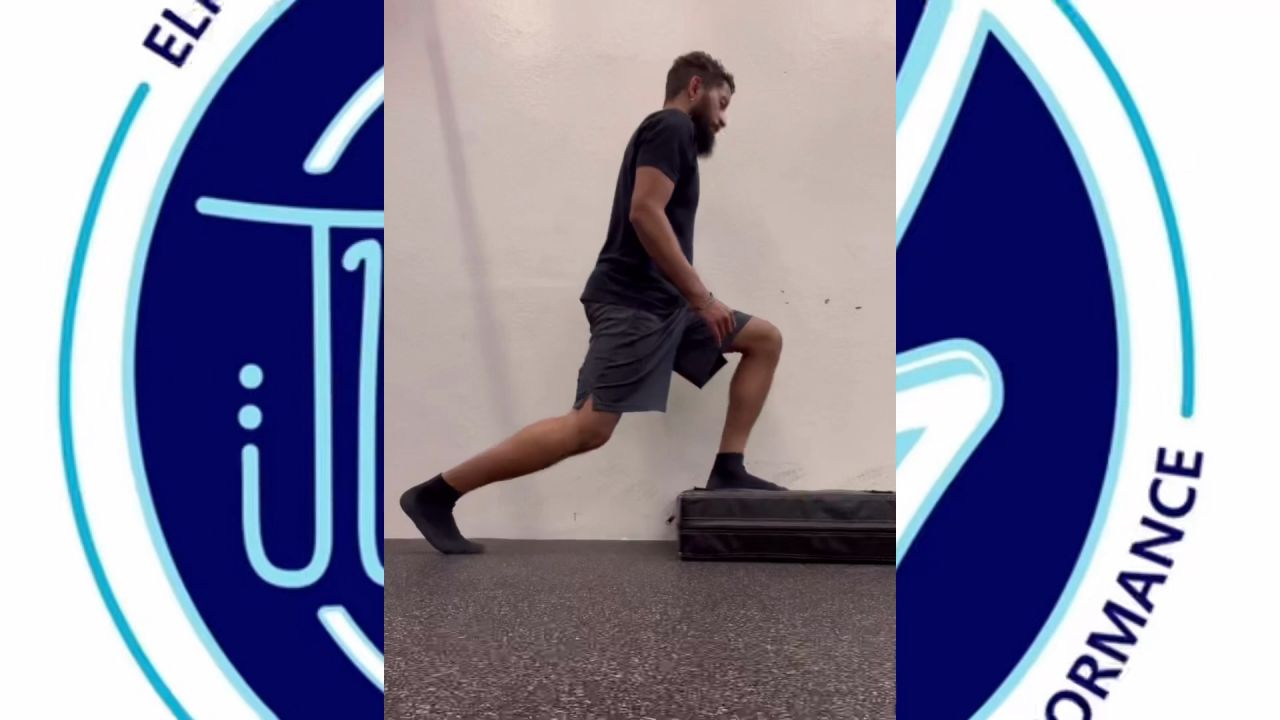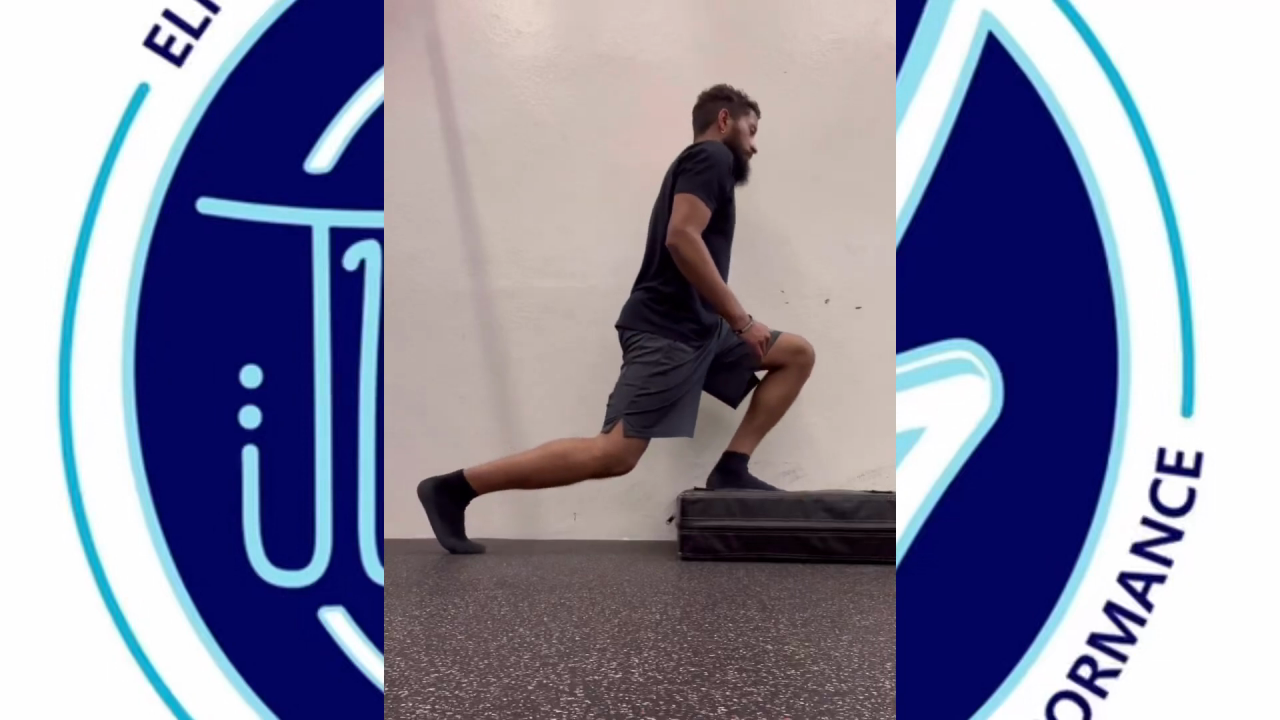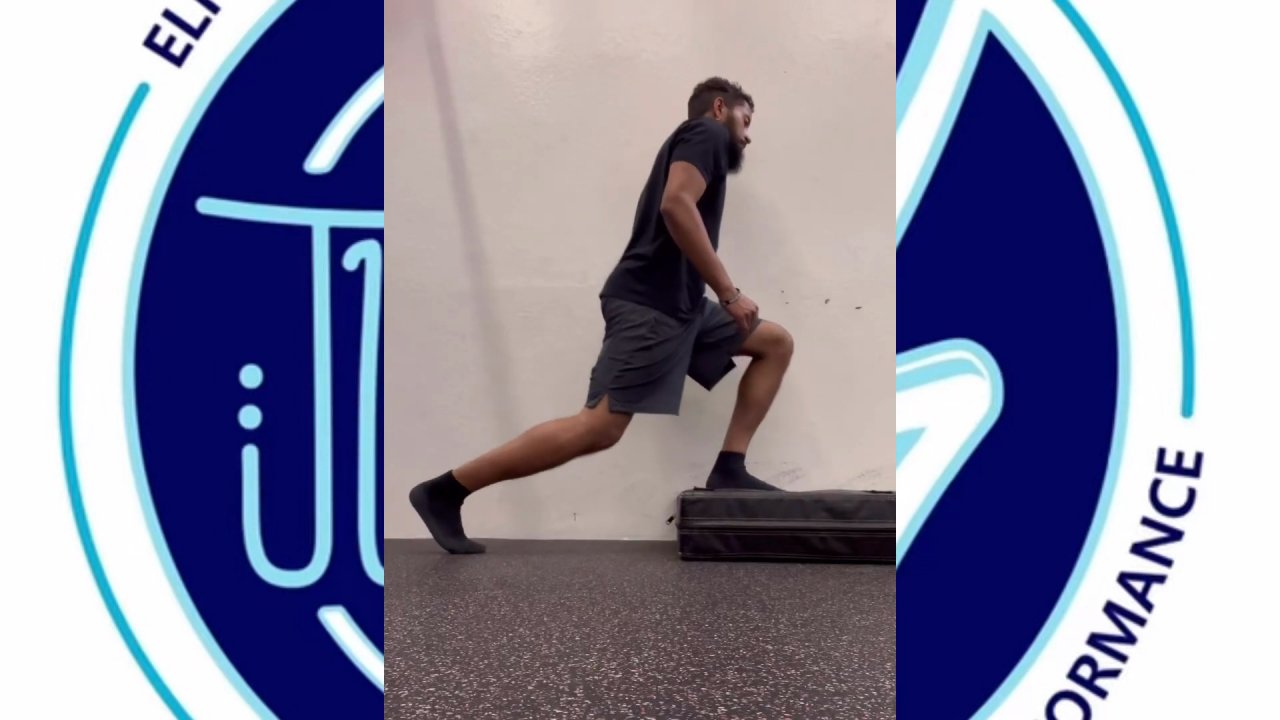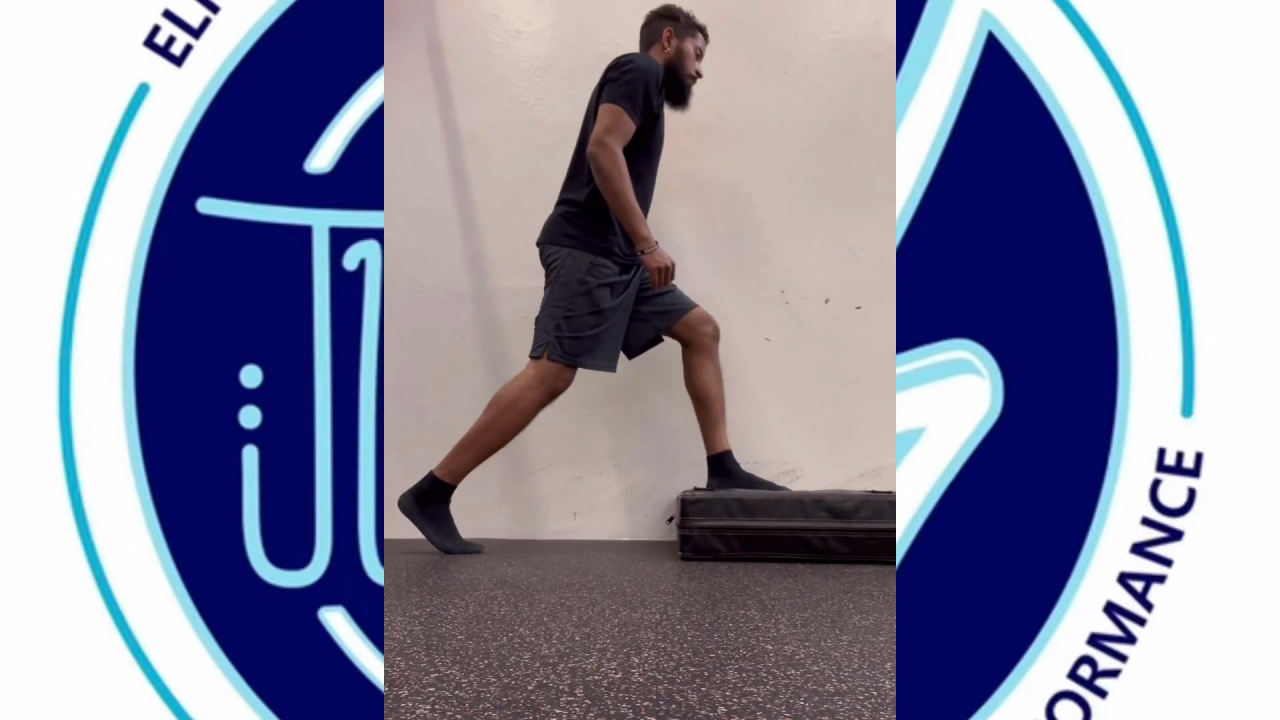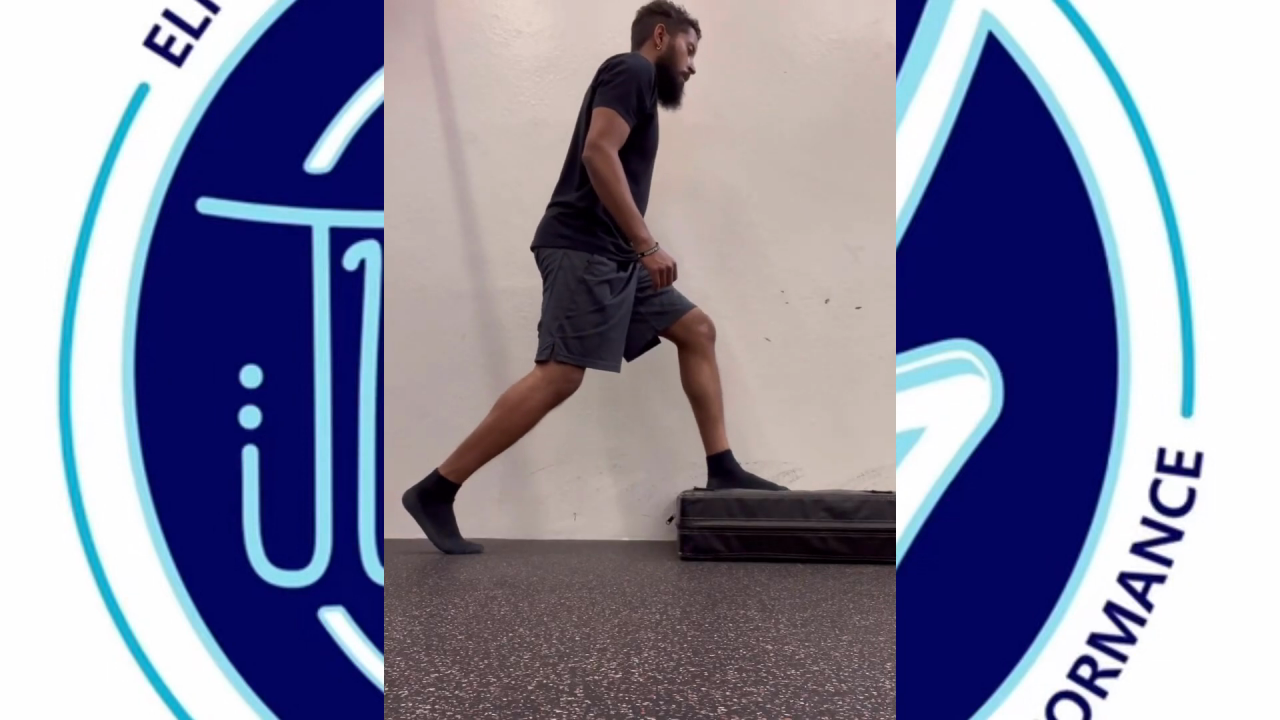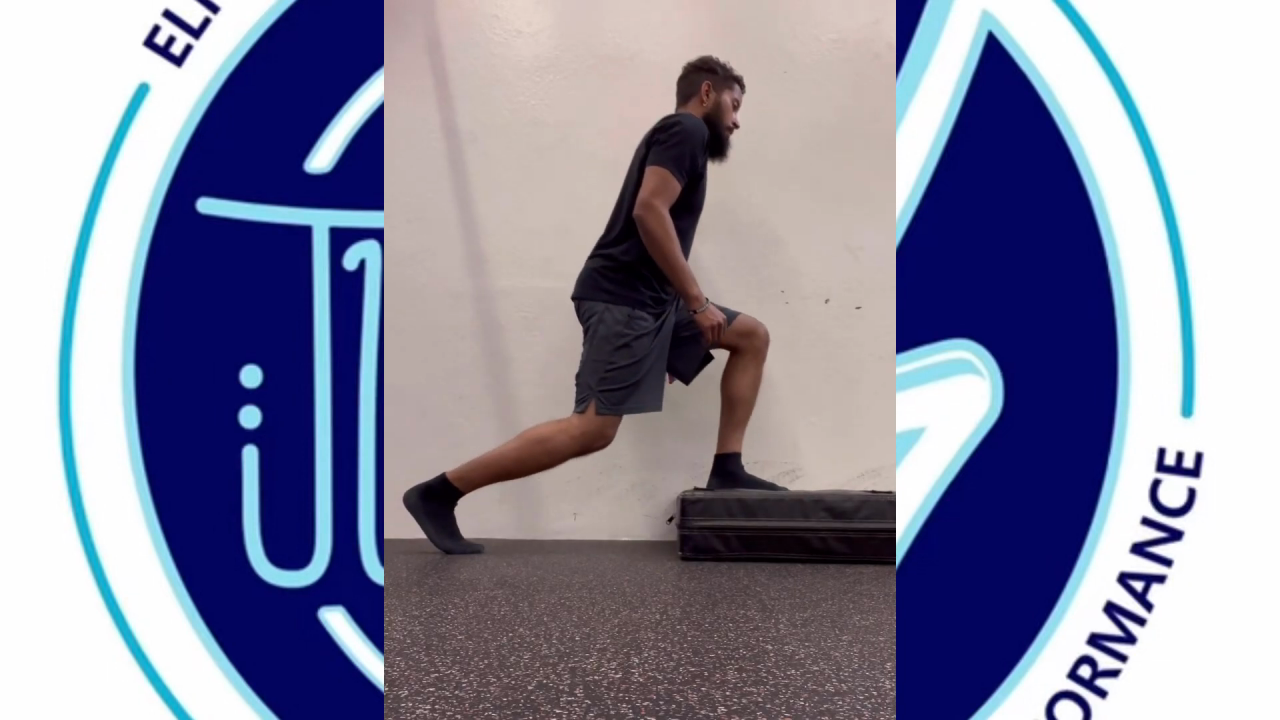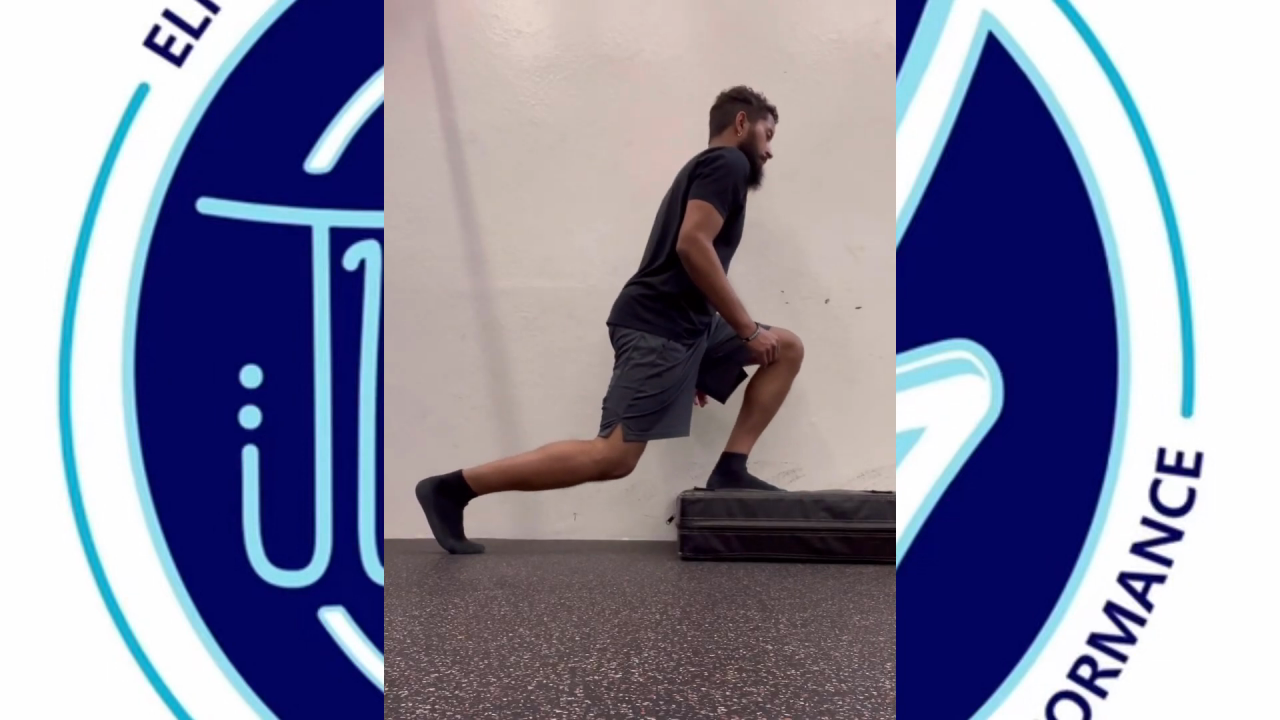
dt=0.7s
person 1, frame 1
left shoulder: (671, 135)
right shoulder: (672, 126)
right elbow: (644, 212)
right wrist: (702, 297)
left hip: (663, 301)
right hip: (634, 302)
left knee: (765, 339)
right knee: (589, 428)
left ankle: (728, 470)
right ankle: (435, 494)
person 1, frame 2
left shoulder: (699, 165)
right shoulder: (711, 157)
right elbow: (682, 238)
right wrist: (741, 319)
left hip: (695, 327)
right hip: (667, 331)
left knee: (798, 354)
right knee: (614, 453)
left ankle: (732, 469)
right ankle: (453, 488)
person 1, frame 3
left shoulder: (694, 144)
right shoulder: (707, 132)
right elbow: (677, 206)
right wrist: (729, 291)
left hip: (681, 303)
right hip: (650, 302)
left knee: (777, 342)
right knee: (598, 428)
left ankle: (729, 469)
right ankle: (444, 491)
person 1, frame 4
left shoulder: (643, 84)
right shoulder: (640, 68)
right elbow: (602, 148)
right wrist: (648, 242)
left hip: (616, 254)
right hip: (587, 247)
left knee: (702, 331)
right knee: (551, 373)
left ankle: (722, 470)
right ankle: (431, 494)
person 1, frame 5
left shoulder: (637, 85)
right shoulder: (632, 70)
right elbow: (598, 153)
right wrist: (647, 244)
left hip: (611, 254)
right hip: (583, 248)
left knee: (697, 331)
right knee: (558, 376)
left ankle: (722, 469)
right ankle: (435, 491)
person 1, frame 6
left shoulder: (679, 137)
right shoulder: (685, 129)
right elbow: (648, 211)
left wrist: (666, 339)
right wrist: (697, 301)
left hip: (648, 299)
right hip: (623, 298)
left knee: (751, 335)
right knee: (592, 429)
left ankle: (726, 471)
right ankle: (438, 493)
person 1, frame 7
left shoulder: (709, 168)
right shoulder: (728, 163)
right elbow: (692, 245)
left wrist: (692, 369)
right wrist: (749, 328)
left hip: (683, 323)
right hip: (658, 326)
left knee: (788, 349)
right knee: (613, 457)
left ankle: (730, 470)
right ankle: (451, 488)
